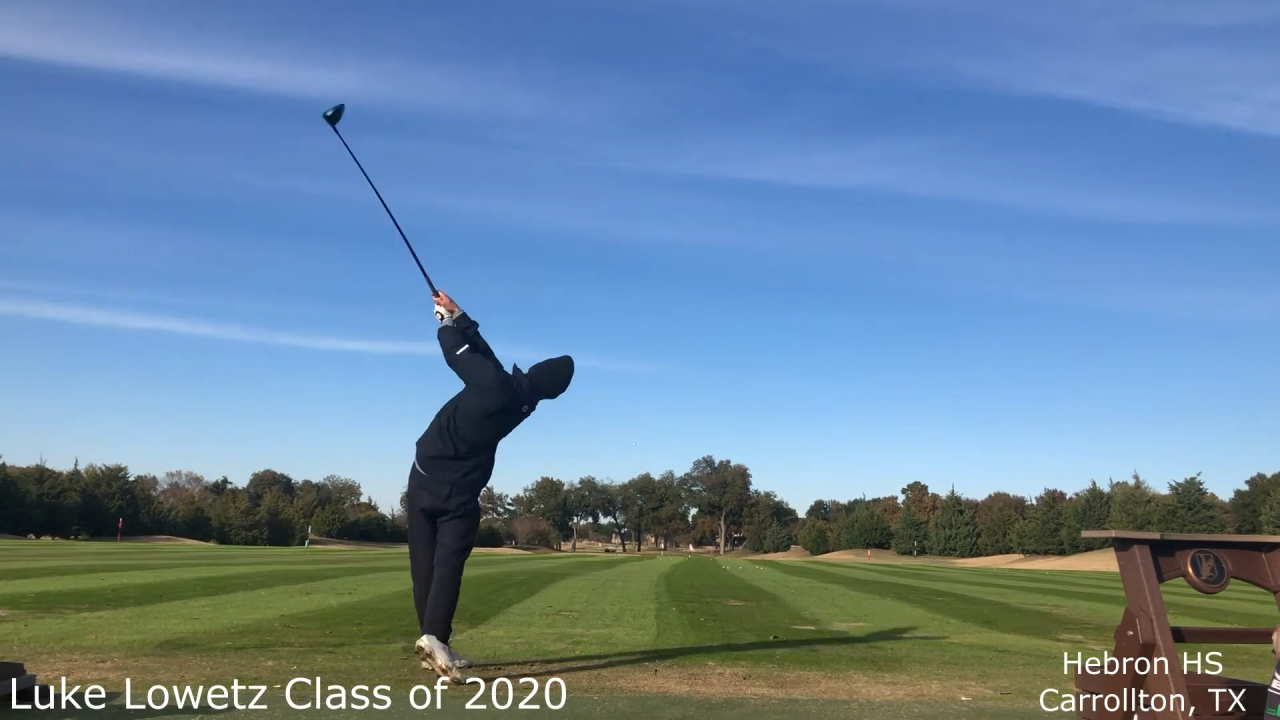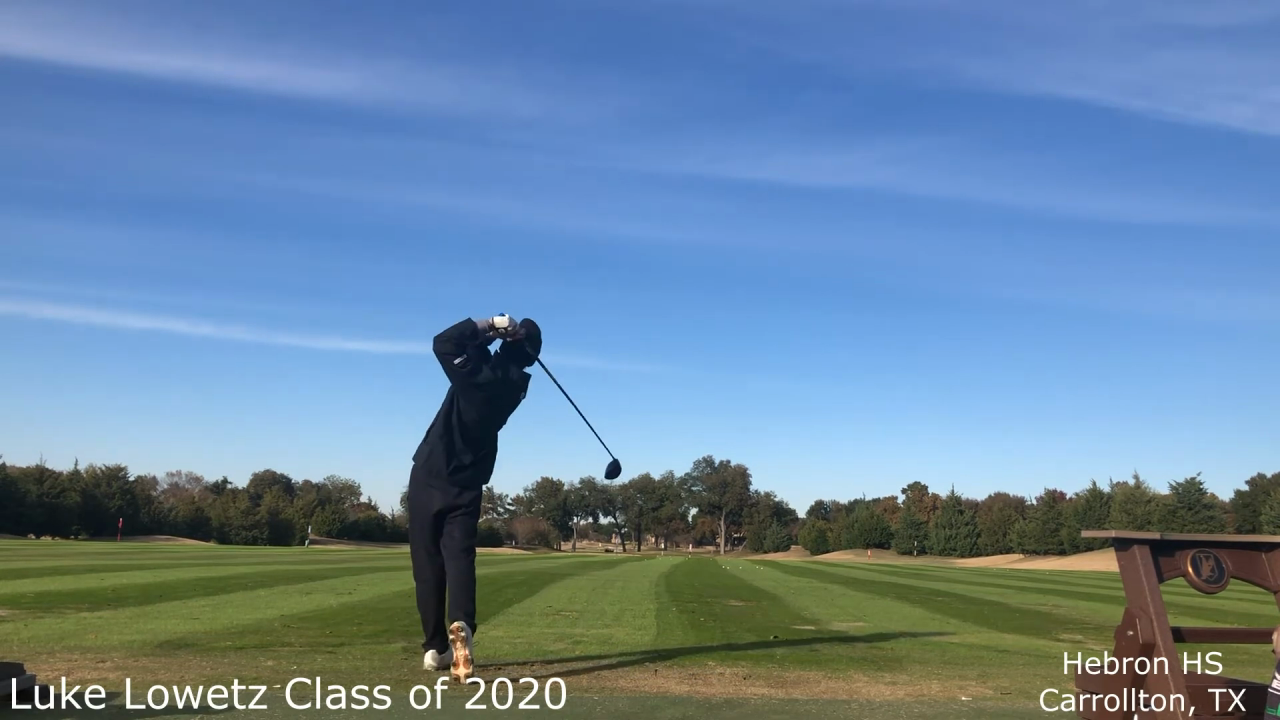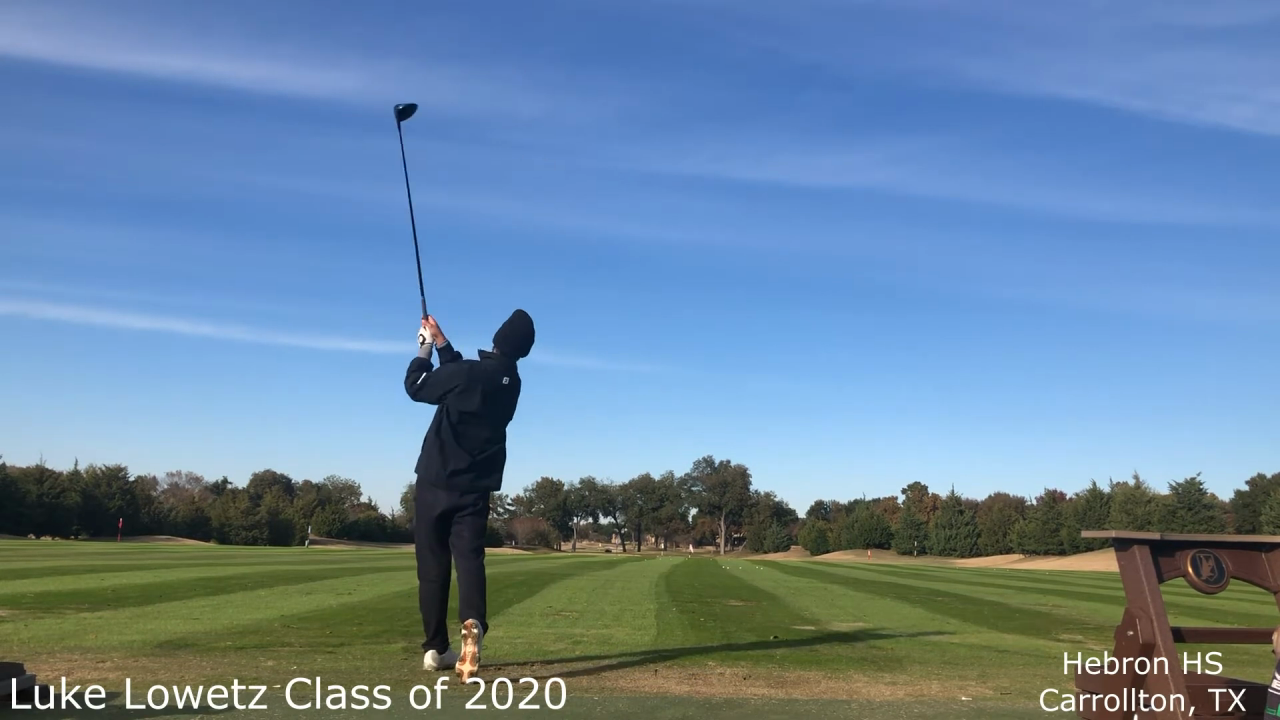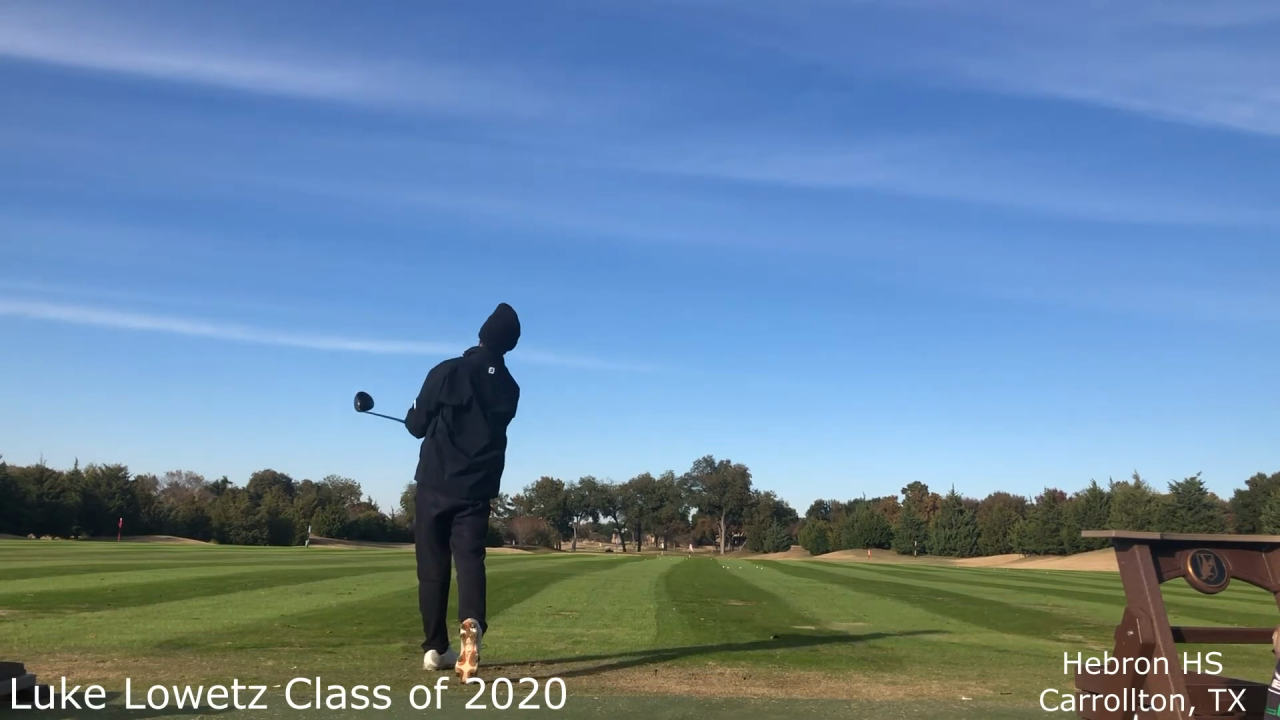
dt=0.4s
person 1, frame 1
left shoulder: (494, 382)
right shoulder: (521, 406)
left elbow: (453, 346)
left wrist: (451, 317)
right wrist: (460, 318)
left hip: (423, 478)
right hip: (459, 491)
left knee: (425, 563)
right knee: (449, 562)
left ankle: (433, 633)
right ankle: (434, 634)
person 1, frame 2
left shoulder: (481, 379)
right shoulder: (513, 387)
left elbow: (445, 343)
right elbow: (476, 351)
left wrist: (490, 325)
right wrist: (493, 331)
left hip: (428, 482)
right hip: (466, 490)
left knee: (428, 567)
right knee: (460, 560)
left ankle: (435, 647)
right ankle: (461, 624)
person 1, frame 3
left shoulder: (465, 375)
right shoulder: (511, 385)
left elbow: (416, 387)
left wrist: (426, 344)
right wrist: (442, 343)
left hip: (435, 485)
right hip: (474, 491)
left knee: (433, 568)
right knee: (469, 560)
left ankle: (436, 647)
right ankle: (473, 623)
person 1, frame 4
left shoulder: (447, 372)
right shoulder: (510, 388)
left elbow: (416, 426)
left wrist: (419, 412)
left hip: (434, 485)
right hip: (477, 489)
left knee: (433, 567)
right knee: (470, 560)
left ankle: (436, 648)
right ankle: (472, 623)
